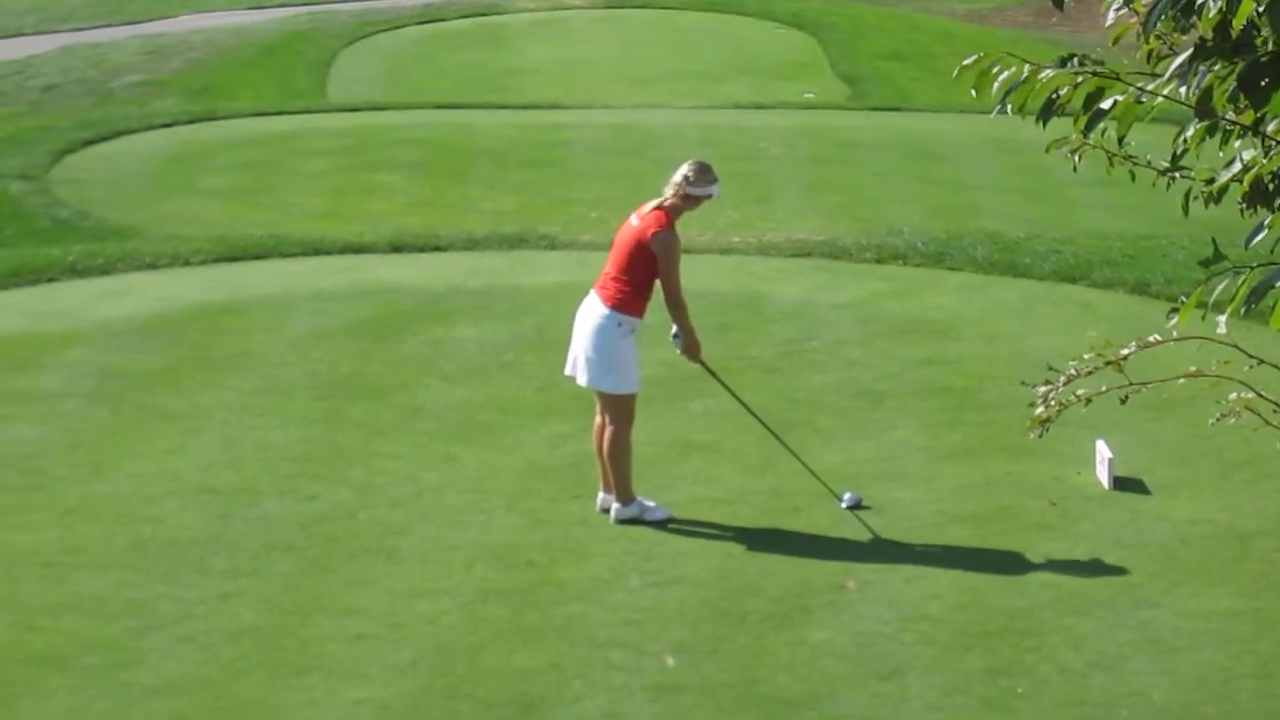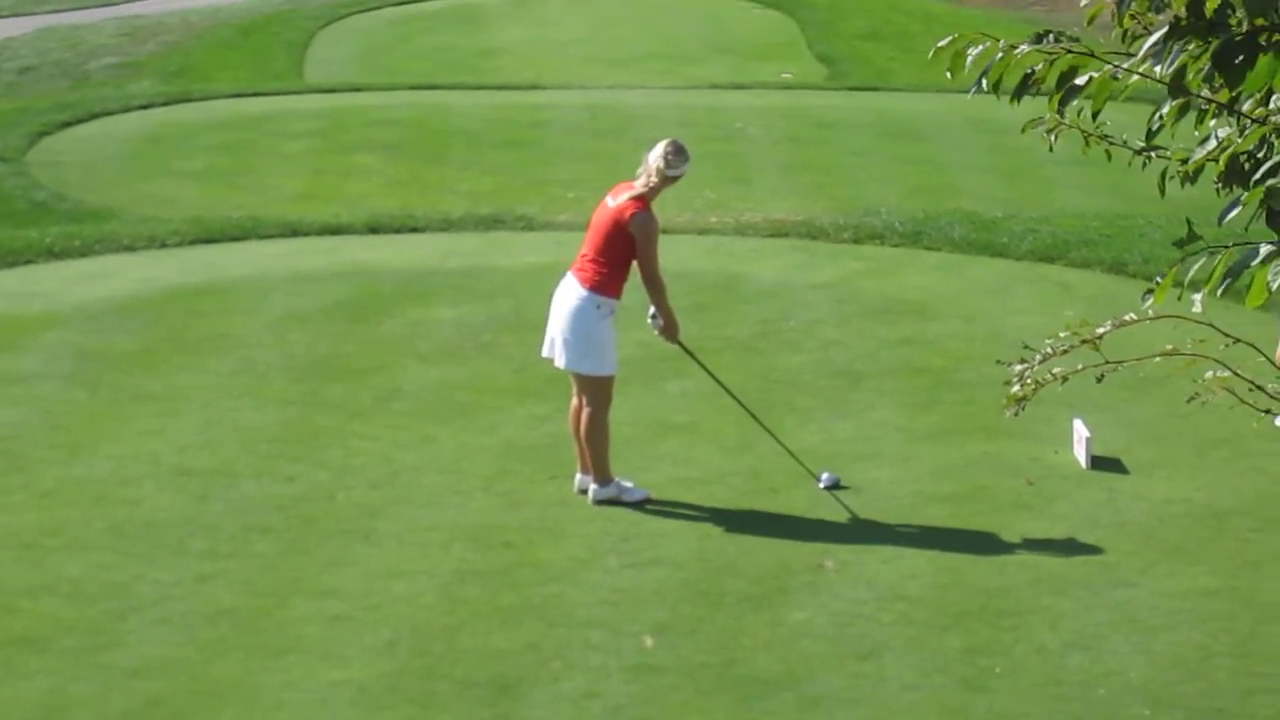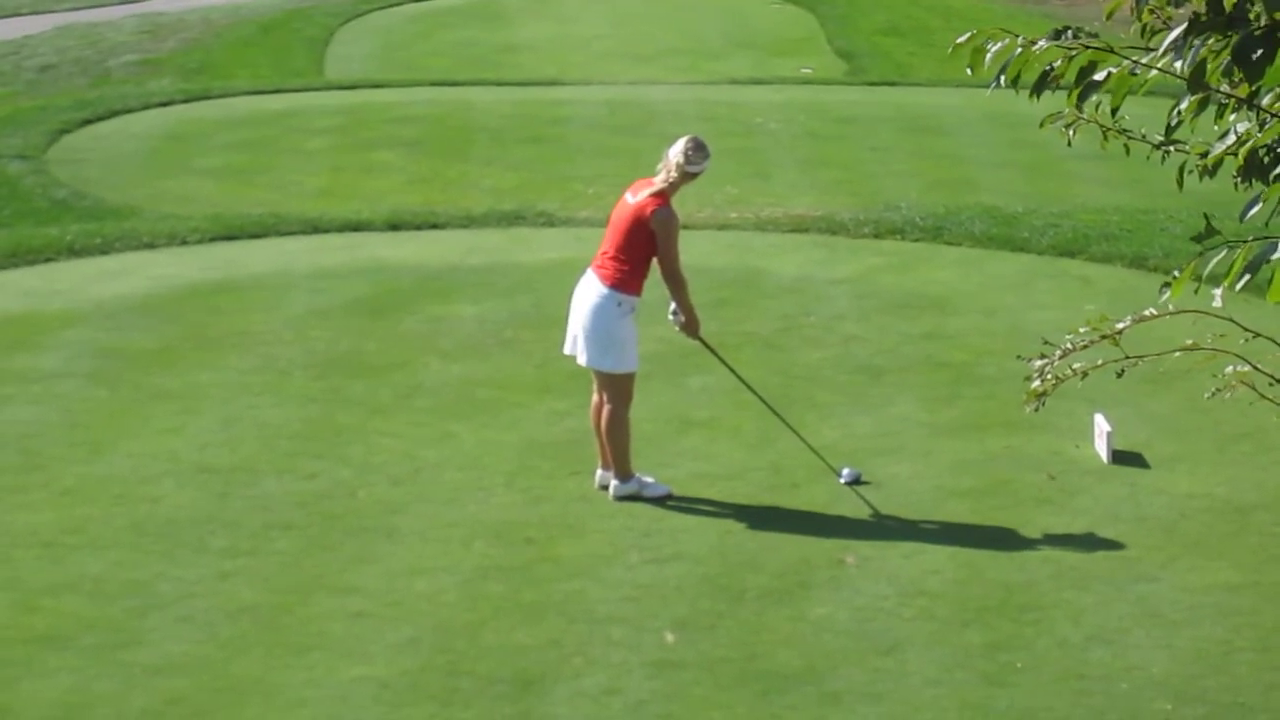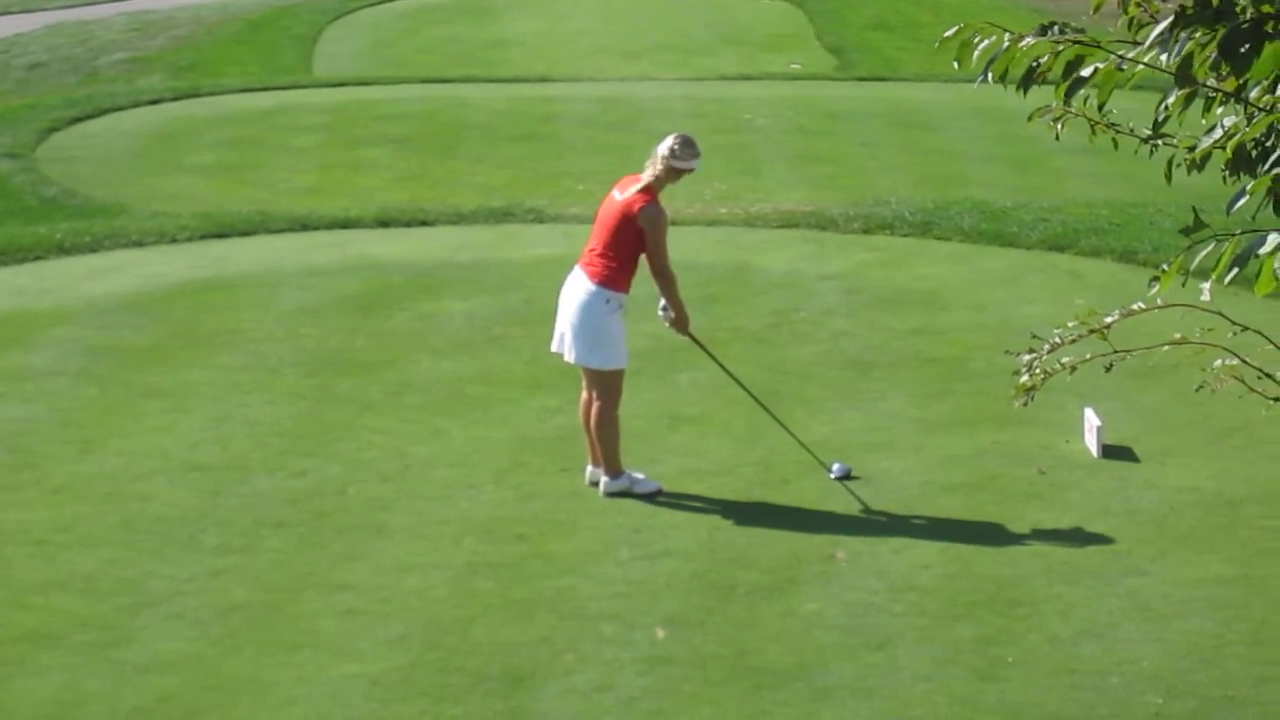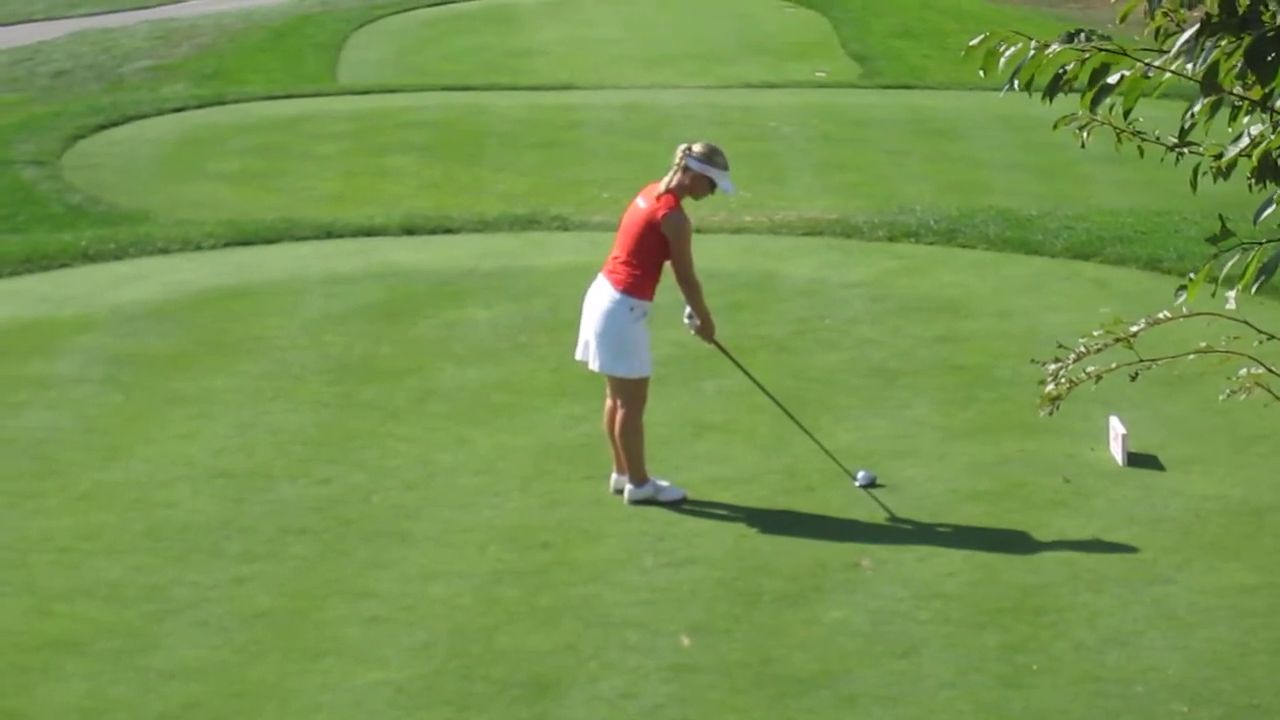
dt=0.5s
person 1, frame 1
left shoulder: (648, 211)
right shoulder: (664, 236)
right elbow: (673, 297)
left wrist: (679, 329)
right wrist: (690, 338)
left hip: (596, 312)
right hip: (612, 325)
left knee: (607, 414)
right knee: (621, 420)
left ankle: (609, 492)
right ankle: (625, 503)
person 1, frame 2
left shoulder: (621, 191)
right shoulder: (642, 217)
right elbow: (651, 277)
left wrist: (657, 309)
right wrist: (668, 319)
left hip: (574, 293)
right hip: (591, 306)
left knee: (583, 395)
right knee: (598, 401)
left ankle: (586, 473)
right ankle: (602, 483)
person 1, frame 3
left shoulder: (640, 187)
right shoulder: (662, 214)
right elbow: (672, 274)
left wrist: (677, 306)
right wrist: (689, 316)
left hip: (594, 289)
right hip: (611, 303)
left knee: (604, 392)
right knee: (619, 398)
left ankle: (607, 469)
right ankle: (623, 480)
person 1, frame 4
left shoulder: (628, 183)
right shoulder: (650, 210)
right elbow: (661, 270)
left wrist: (667, 301)
right wrist: (680, 313)
left hip: (581, 286)
right hip: (599, 300)
left knee: (593, 388)
right knee: (608, 394)
left ankle: (598, 465)
right ankle: (614, 476)
person 1, frame 5
left shoulder: (653, 191)
right shoulder: (674, 218)
right elbow: (686, 278)
left wrist: (693, 310)
right wrist: (704, 320)
left hip: (605, 294)
right hip: (623, 308)
left knee: (618, 397)
right knee: (632, 402)
left ankle: (623, 473)
right ankle: (638, 484)
